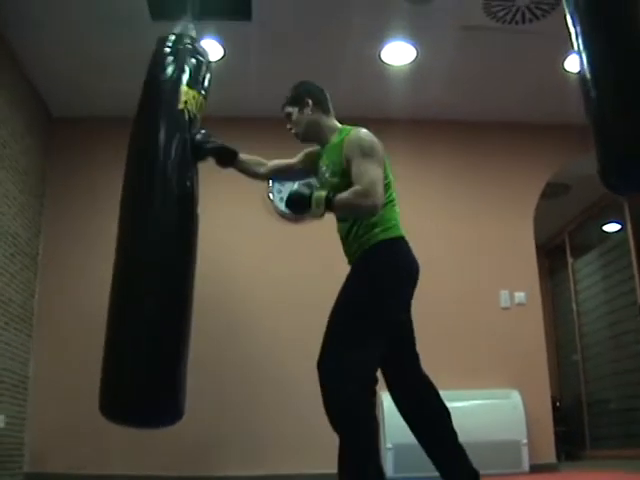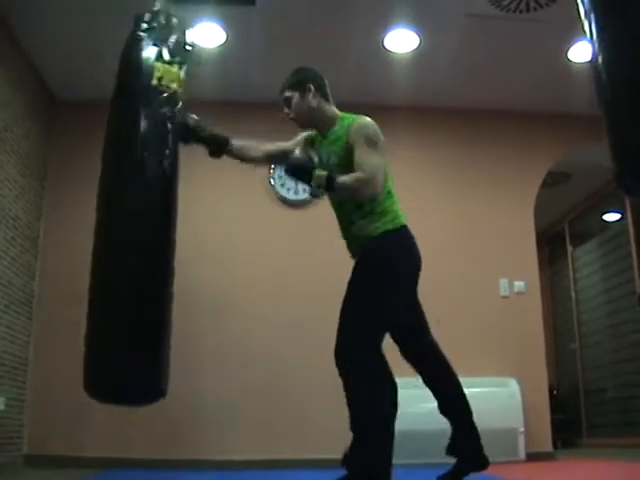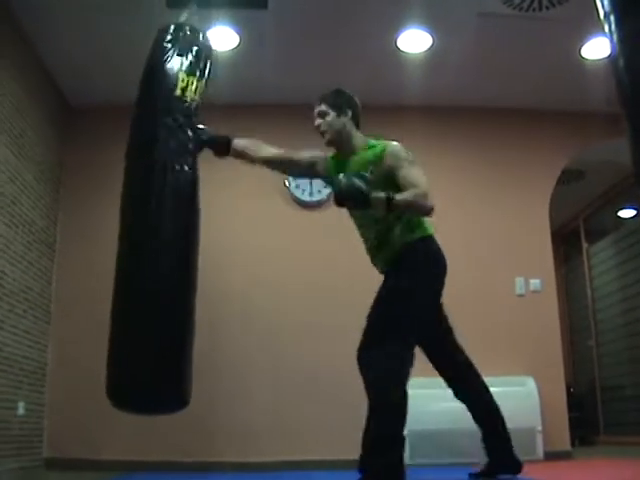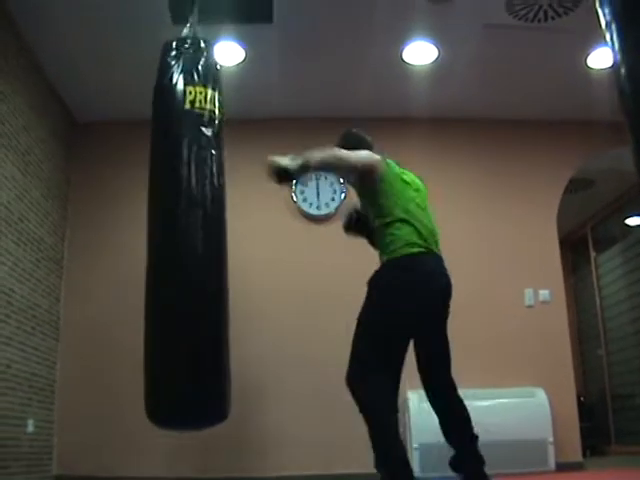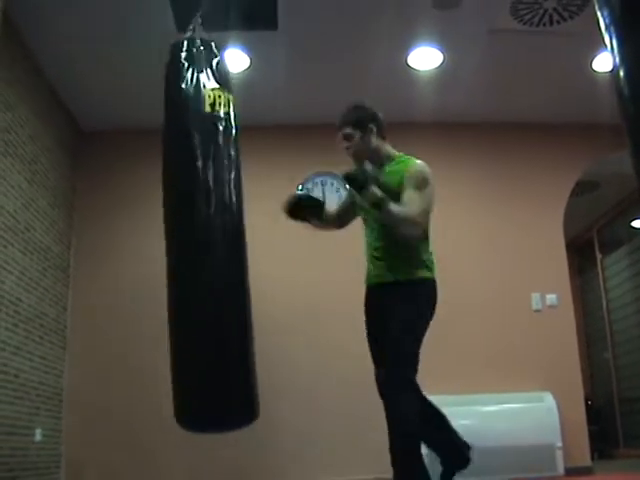
dt=0.5s
person 1, frame 1
left shoulder: (358, 139)
right shoulder: (320, 154)
left elbow: (369, 199)
right elbow: (271, 170)
left wrist: (321, 199)
right wrist: (226, 154)
left hip: (383, 257)
right hip: (388, 264)
left knee: (340, 367)
right knee: (404, 371)
person 1, frame 2
left shoulder: (361, 128)
right shoulder: (314, 140)
left elbow: (371, 187)
right elbow: (262, 152)
left wrist: (317, 175)
right wrist: (210, 137)
left hip: (388, 247)
right hip: (378, 252)
left knee: (360, 352)
right knee: (421, 351)
person 1, frame 3
left shoulder: (389, 152)
right shoulder: (329, 162)
left elbow: (425, 202)
right elbow: (273, 156)
left wrist: (378, 199)
right wrist: (223, 143)
left hip: (420, 260)
right hip: (401, 267)
left knee: (379, 357)
right knee: (449, 360)
person 1, frame 4
left shoulder: (369, 162)
right shoulder: (411, 183)
left elbow: (329, 157)
left wrist: (288, 163)
right wrist: (369, 230)
left hip: (405, 277)
right hip: (433, 274)
left knee: (367, 377)
right knee: (439, 380)
person 1, frame 5
left shoulder: (414, 170)
right shoulder: (363, 173)
left elbow: (410, 228)
right elbow: (336, 221)
left wrist: (370, 192)
right wrist: (310, 210)
left hip: (413, 290)
right hip: (378, 292)
left knee: (394, 382)
right knee: (398, 382)
right ankle: (453, 449)
